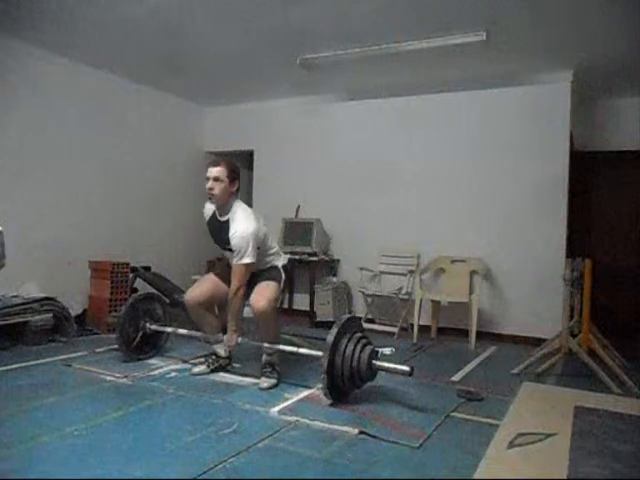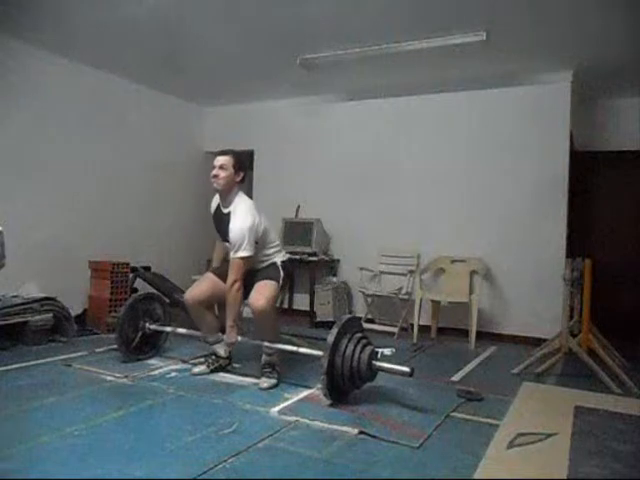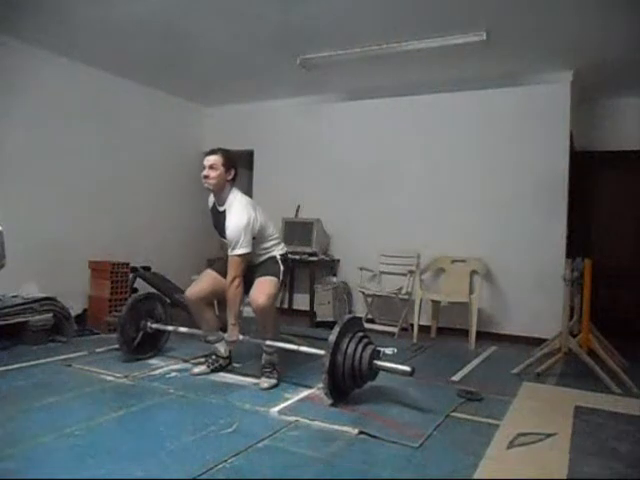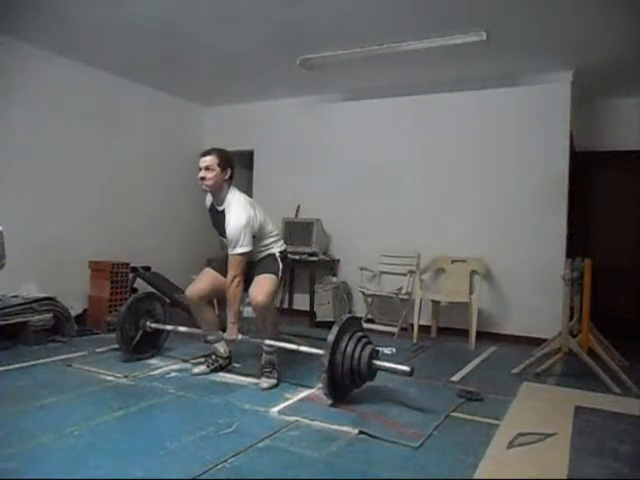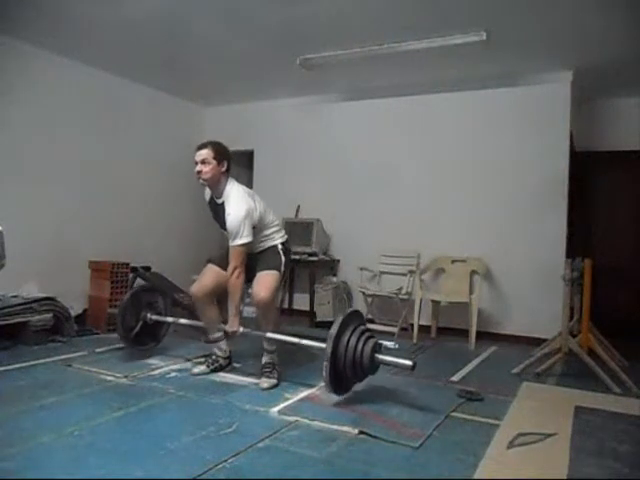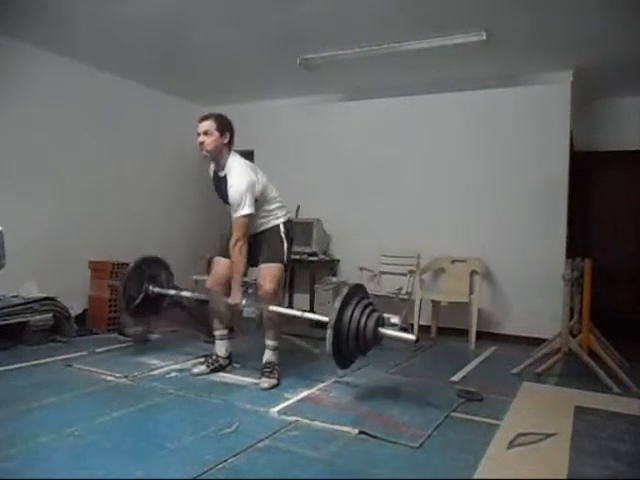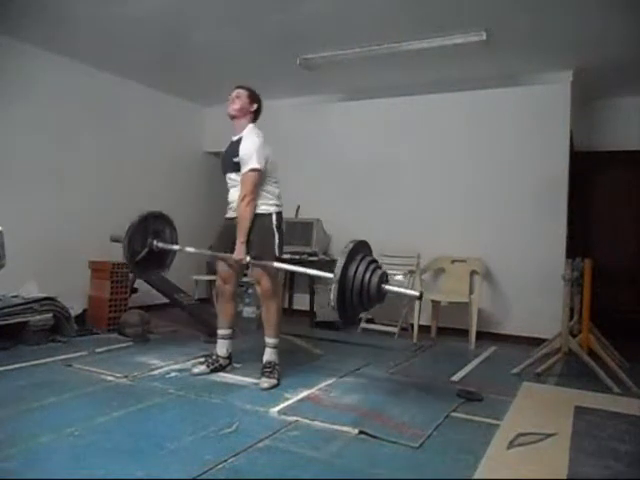
dt=0.4s
person 1, frame 1
left shoulder: (243, 227)
right shoulder: (210, 209)
left elbow: (237, 287)
left wrist: (233, 331)
left hip: (269, 268)
right hip: (238, 262)
left knee: (260, 304)
right knee: (193, 298)
left ankle: (270, 361)
right ankle: (221, 353)
person 1, frame 2
left shoulder: (243, 219)
right shoulder: (217, 202)
left elbow: (235, 281)
left wrist: (231, 327)
right wrist: (212, 274)
left hip: (269, 265)
right hip: (239, 265)
left knee: (260, 305)
right knee: (193, 298)
left ankle: (270, 361)
right ankle: (221, 353)
person 1, frame 3
left shoulder: (239, 215)
right shoulder: (214, 200)
left elbow: (235, 279)
left wrist: (233, 325)
left hip: (269, 258)
right hip: (239, 258)
left knee: (260, 301)
right knee: (194, 295)
left ankle: (270, 360)
right ankle: (221, 353)
person 1, frame 4
left shoulder: (238, 214)
right shoulder: (211, 199)
left elbow: (235, 278)
left wrist: (232, 324)
right wrist: (220, 260)
left hip: (268, 255)
right hip: (237, 254)
left knee: (259, 299)
right knee: (194, 294)
left ankle: (269, 360)
right ankle: (221, 353)
person 1, frame 5
left shoulder: (238, 206)
right shoulder: (210, 192)
left elbow: (236, 269)
left wrist: (234, 317)
right wrist: (220, 255)
left hip: (270, 247)
right hip: (240, 247)
left knee: (262, 296)
right knee: (199, 291)
left ankle: (270, 361)
right ankle: (221, 354)
person 1, frame 6
left shoulder: (240, 177)
right shoulder: (214, 167)
left elbow: (239, 242)
left wrist: (236, 289)
left hip: (272, 228)
right hip: (245, 228)
left knee: (267, 289)
right knee: (213, 285)
left ankle: (270, 361)
right ankle: (221, 354)
person 1, frame 7
left shoulder: (252, 141)
right shoulder: (232, 142)
left elbow: (247, 198)
left wrist: (241, 246)
right wrist: (235, 239)
left hip: (264, 217)
right hip: (235, 216)
left knee: (265, 286)
right knee: (224, 284)
left ankle: (270, 361)
right ankle: (222, 354)
